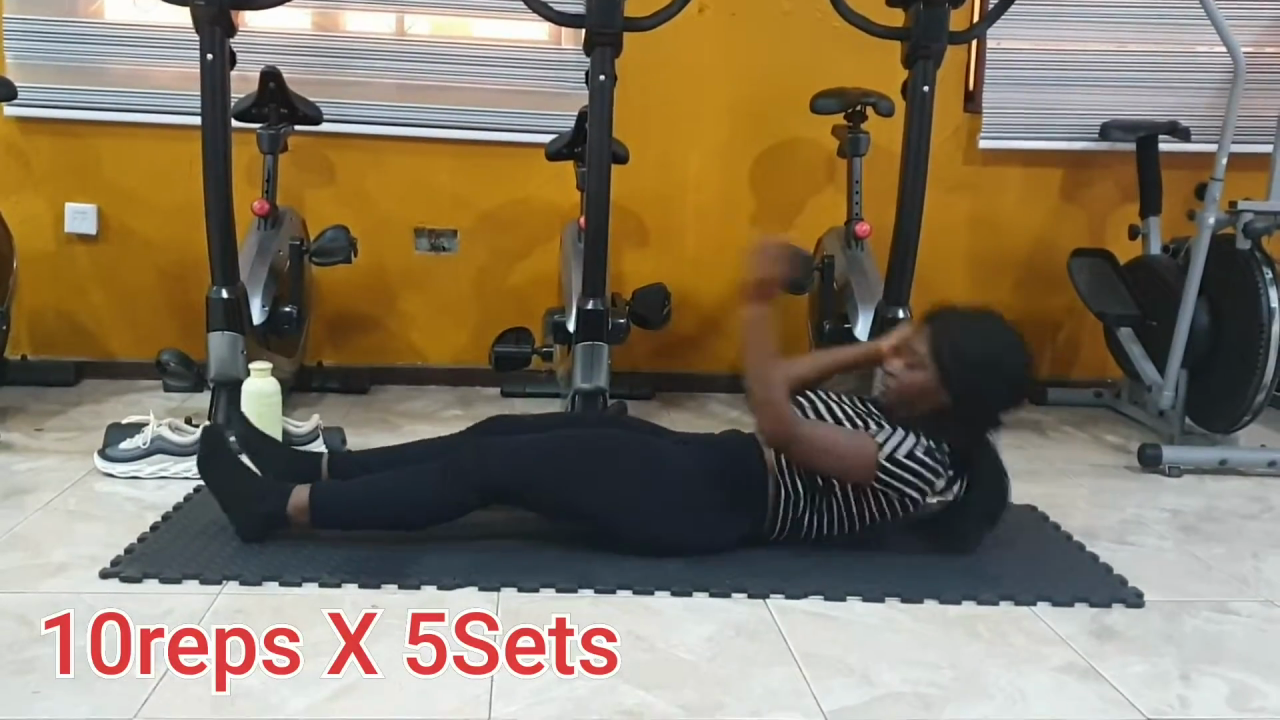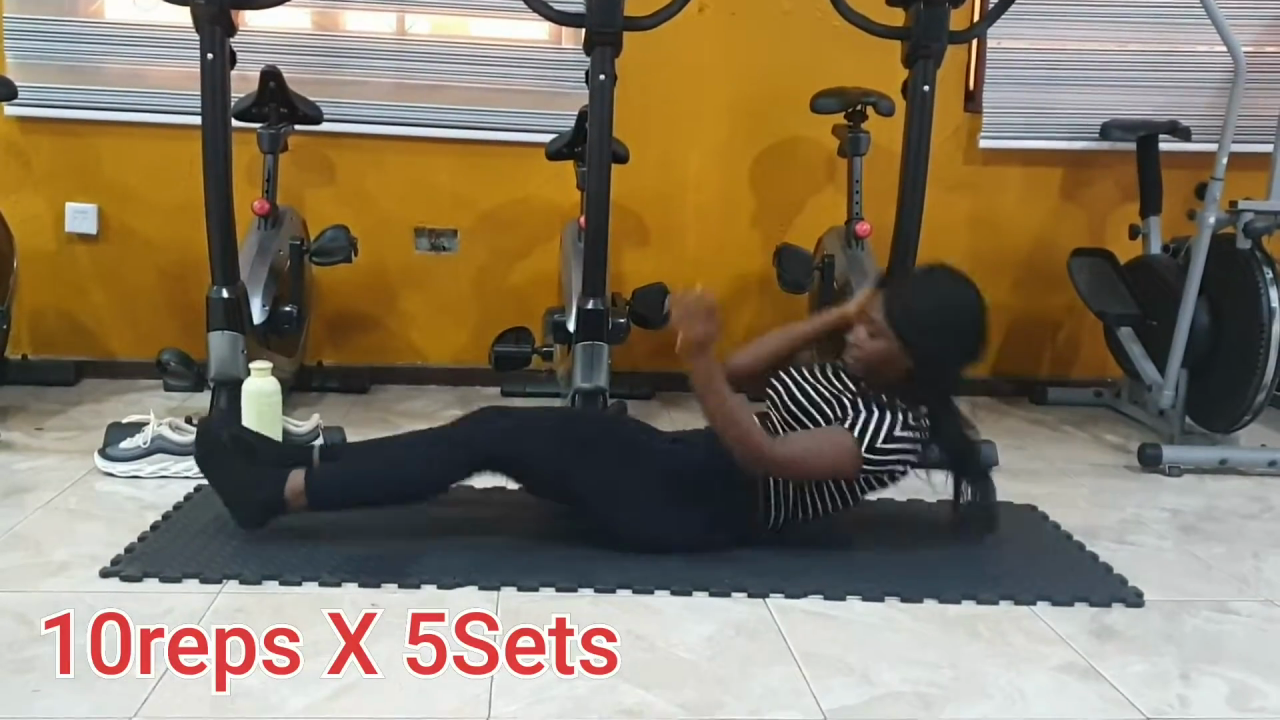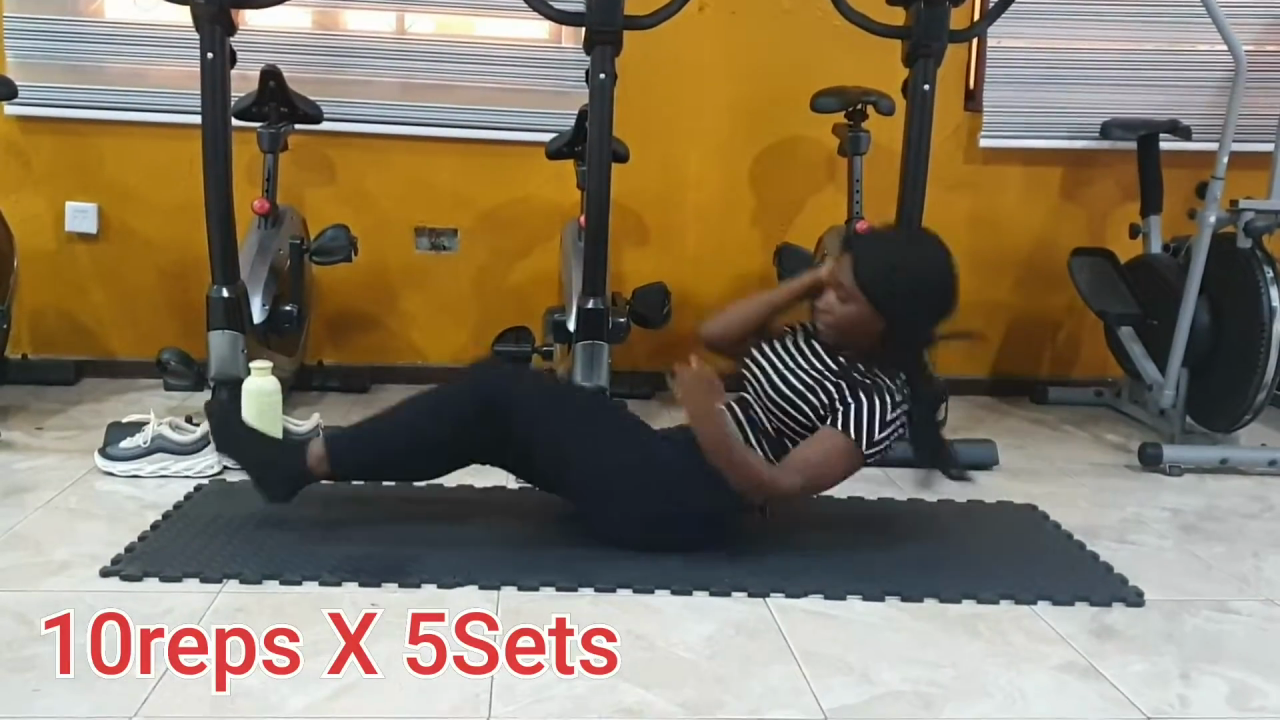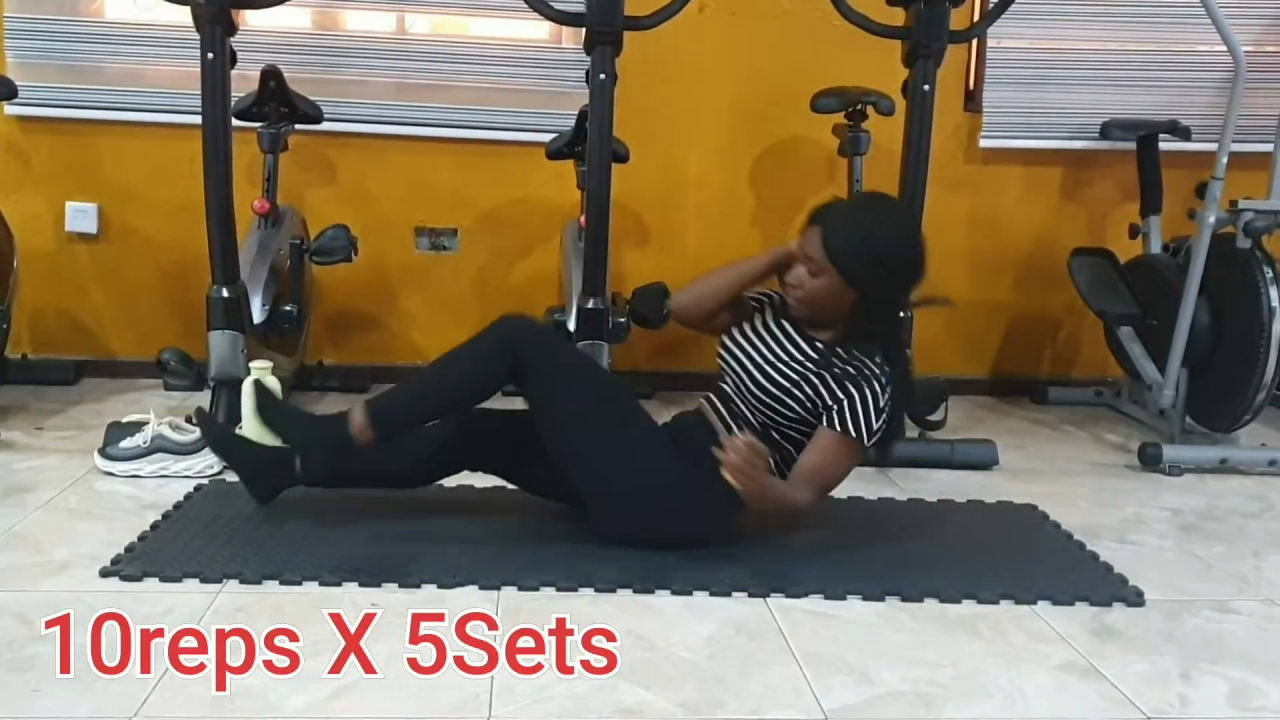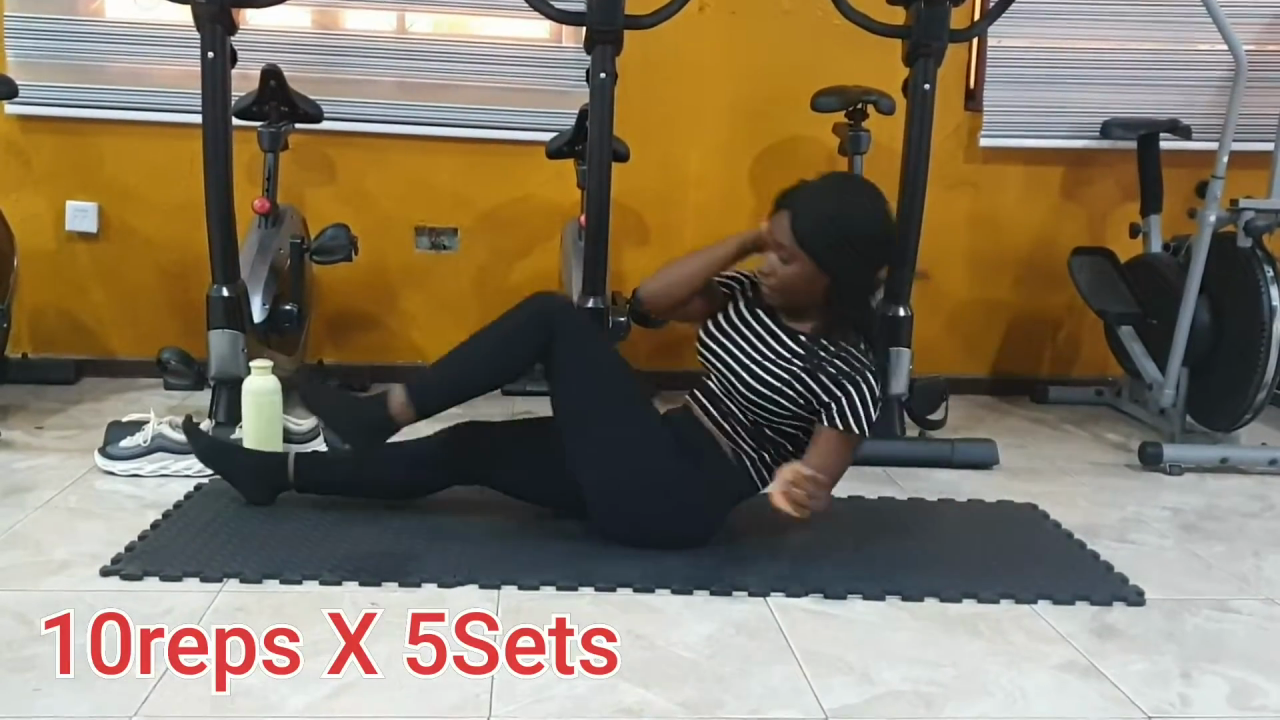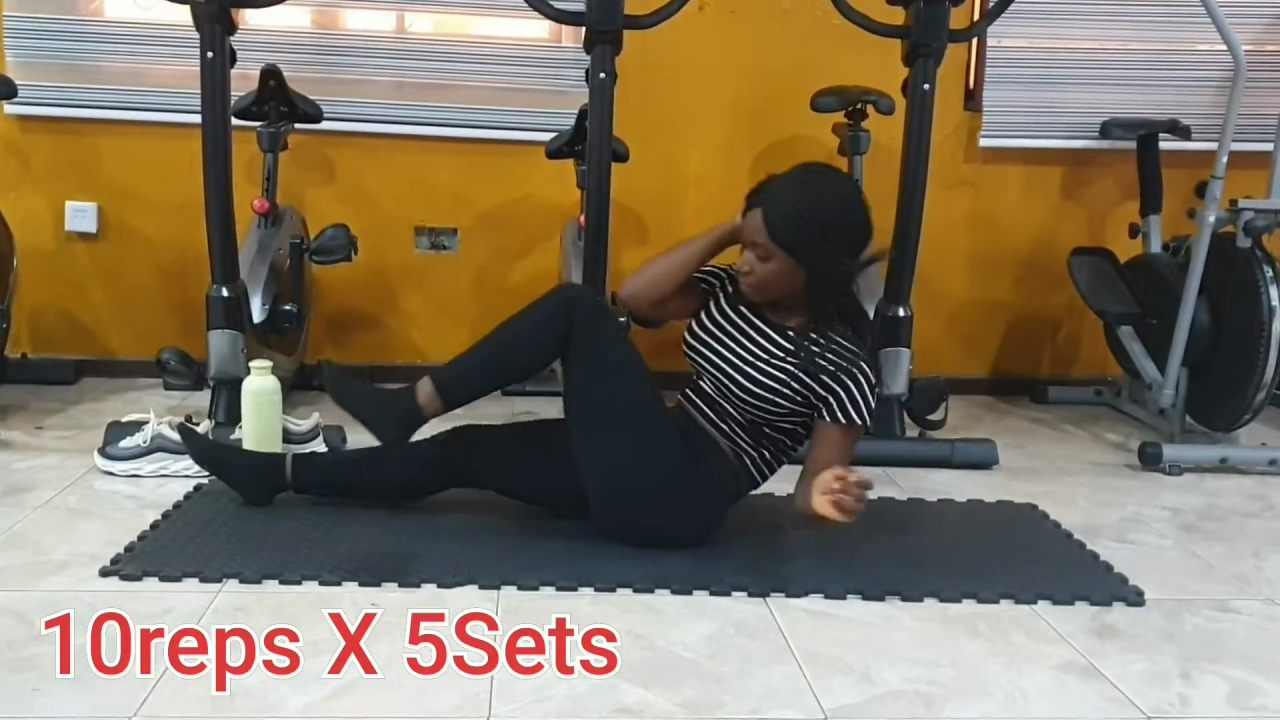
dt=0.1s
person 1, frame 1
left shoulder: (916, 463)
right shoulder: (886, 417)
left elbow: (777, 424)
right elbow: (786, 383)
left wrist: (760, 309)
right wrist: (874, 346)
left hip: (704, 511)
right hip: (702, 465)
left knee: (489, 471)
right knee: (498, 436)
left ankle: (281, 509)
right ankle: (313, 471)
person 1, frame 2
left shoulder: (897, 430)
right shoulder: (855, 372)
left elbow: (765, 455)
right elbow: (747, 365)
left wrist: (700, 361)
right wrist: (834, 320)
left hip: (696, 506)
right hip: (685, 469)
left knee: (493, 440)
right knee: (495, 429)
left ankle: (281, 489)
right ankle: (294, 469)
person 1, frame 3
left shoulder: (875, 407)
right shoulder: (822, 340)
left elbow: (766, 484)
right elbow: (716, 334)
left wrist: (709, 421)
right wrist: (809, 281)
left hip: (679, 507)
right hip: (665, 465)
left knee: (496, 384)
right knee: (486, 429)
left ankle: (303, 461)
right ankle: (305, 458)
person 1, frame 4
left shoulder: (859, 384)
right shoulder: (782, 311)
left elbow: (795, 495)
right elbow: (686, 307)
left wrist: (756, 486)
right wrist: (781, 255)
left hip: (677, 506)
right hip: (655, 473)
left knee: (519, 338)
right knee: (472, 436)
left ankle: (346, 433)
right ankle: (289, 465)
person 1, frame 5
left shoulder: (846, 377)
right shoulder: (754, 300)
left elbow: (815, 489)
right elbow: (652, 296)
left wrist: (796, 495)
right wrist: (750, 238)
left hip: (673, 504)
right hip: (648, 467)
left knee: (554, 317)
right knee: (463, 451)
left ankle: (385, 413)
right ankle: (278, 472)
person 1, frame 6
left shoulder: (839, 368)
right shoulder: (730, 292)
left elbow: (812, 486)
right elbow: (633, 295)
left wrist: (827, 498)
right wrist: (723, 230)
left hip: (670, 502)
right hip: (632, 473)
left knee: (571, 307)
right knee: (459, 454)
left ankle: (412, 404)
right ankle: (272, 474)
